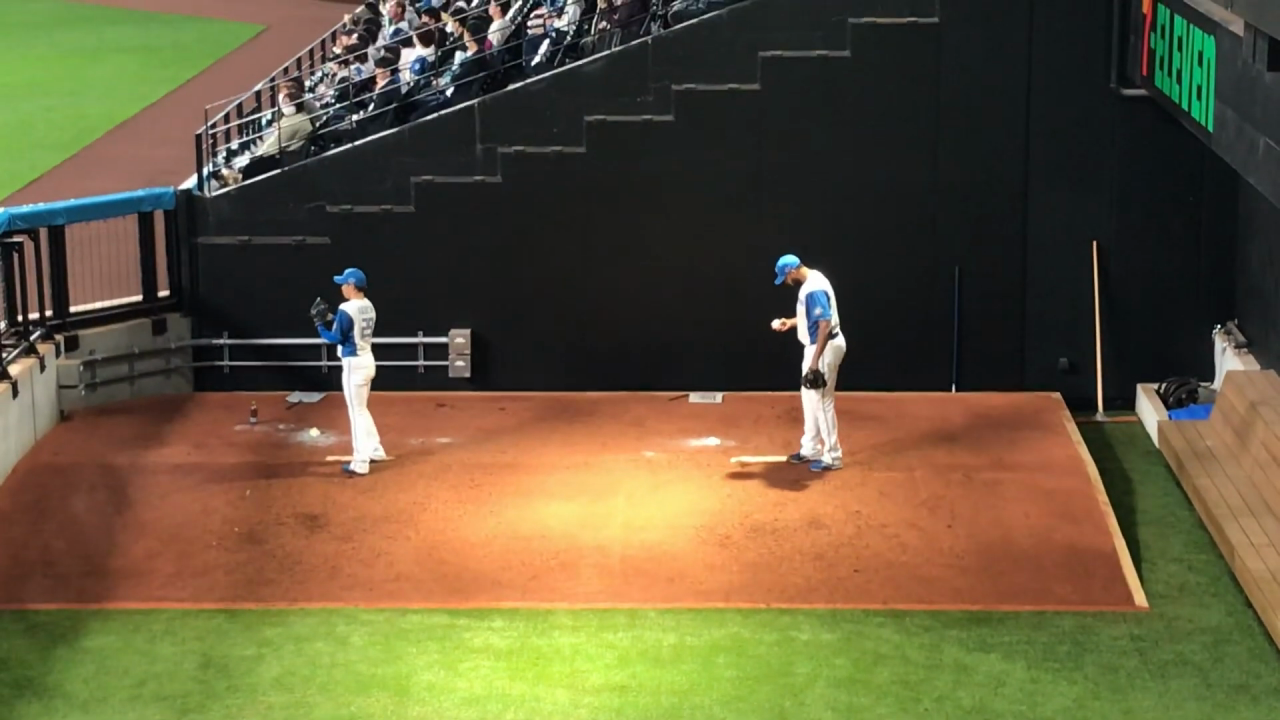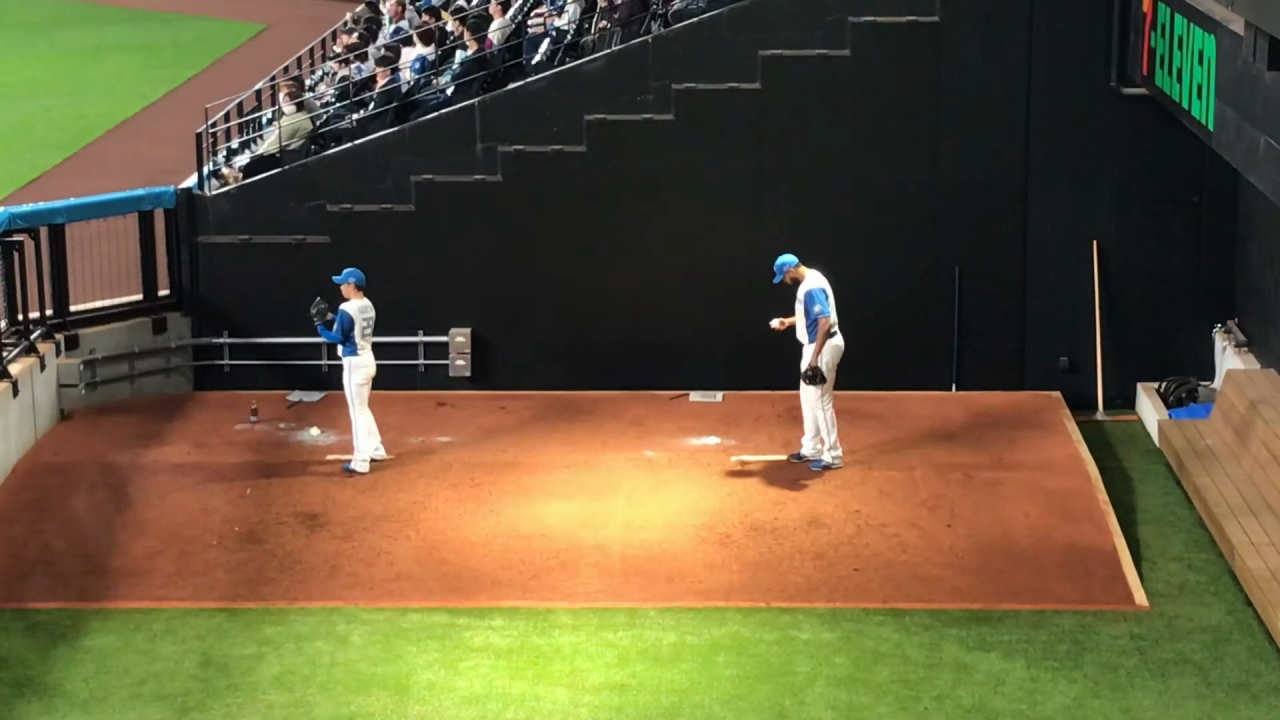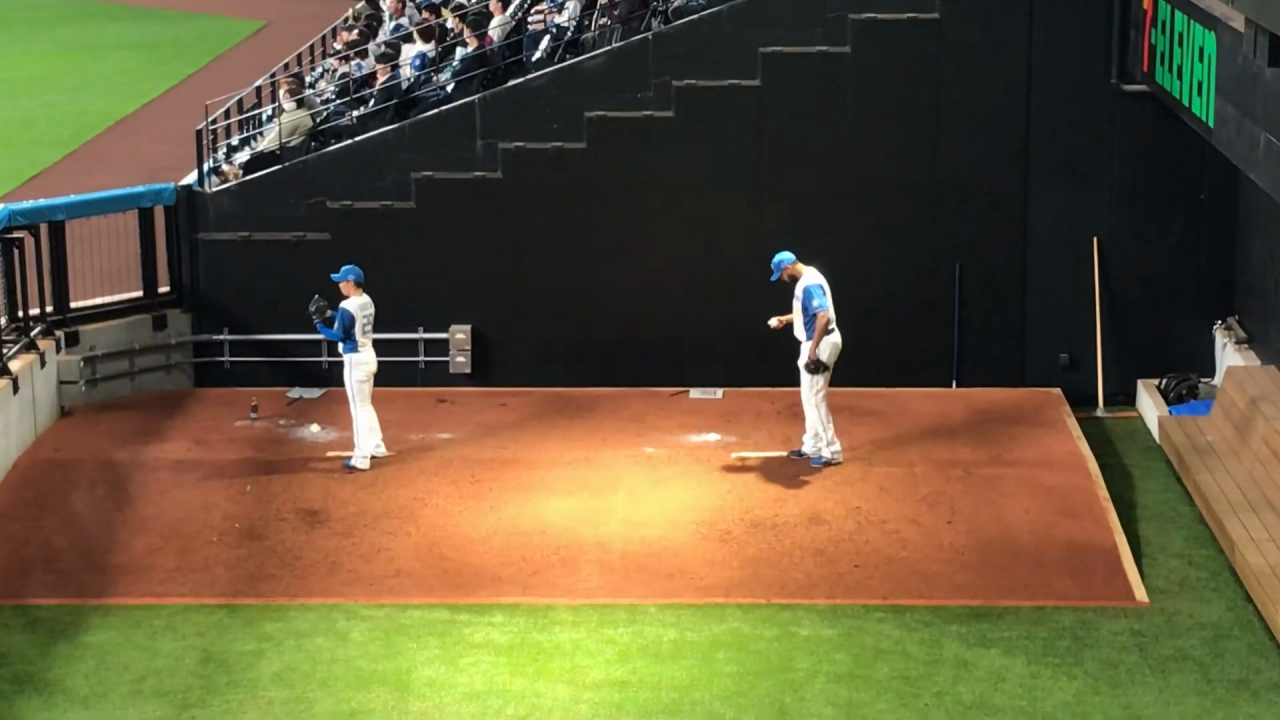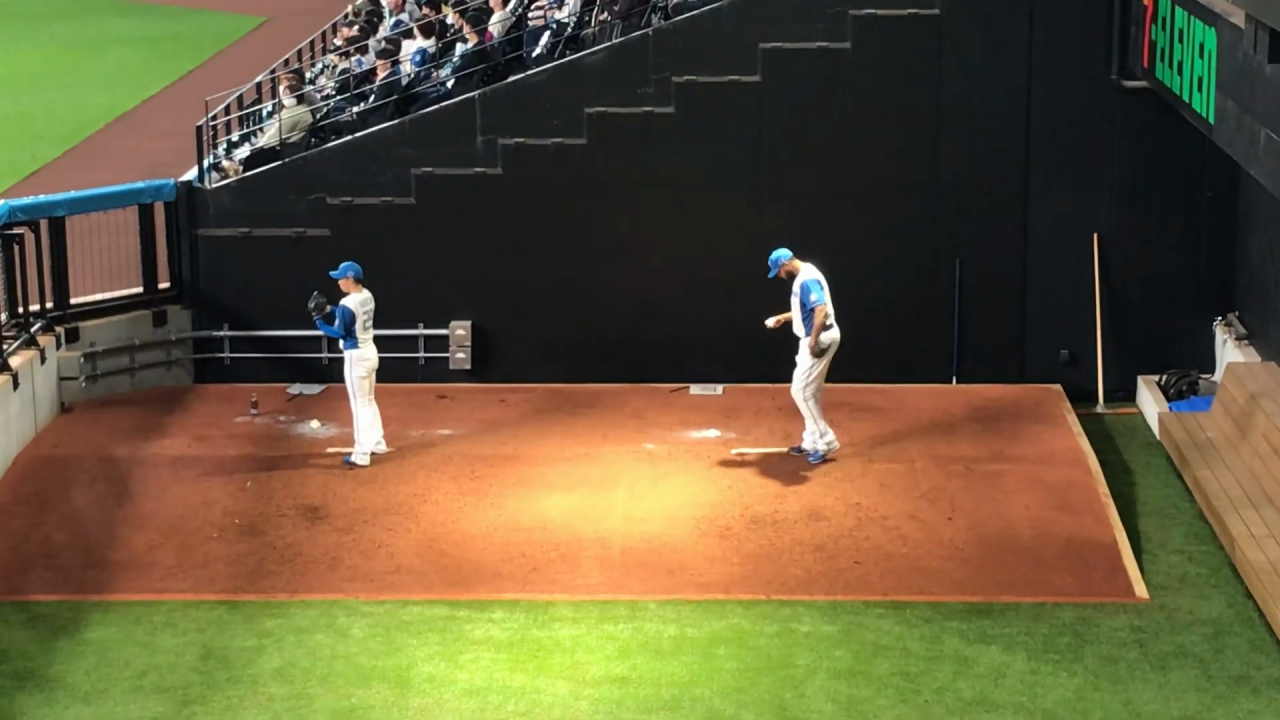
dt=0.1s
person 1, frame 1
left shoulder: (814, 289)
right shoulder: (811, 281)
left elbow: (825, 325)
left wrist: (815, 360)
right wrist: (791, 322)
left hip: (825, 348)
right hip: (816, 346)
left knee: (822, 401)
right knee: (809, 398)
left ankle: (832, 457)
right ankle: (811, 449)
person 1, frame 2
left shoulder: (812, 288)
right shoulder: (809, 282)
left elbow: (825, 322)
left wrist: (814, 356)
right wrist: (788, 321)
left hip: (824, 347)
right hip: (815, 346)
left knee: (821, 400)
right knee: (808, 398)
left ankle: (832, 456)
right ankle: (812, 448)
person 1, frame 3
left shoulder: (809, 284)
right shoulder: (806, 279)
left elbow: (823, 316)
left wrist: (813, 349)
right wrist: (786, 319)
left hip: (822, 343)
right hip: (813, 343)
left knee: (815, 397)
right knee: (809, 396)
left ankle: (831, 451)
right ankle: (812, 446)
person 1, frame 4
left shoulder: (807, 279)
right shoulder: (803, 277)
left elbow: (822, 310)
left wrist: (813, 341)
right wrist: (783, 317)
left hip: (821, 339)
right hip: (815, 338)
left knee: (801, 390)
right knee: (810, 392)
left ankle: (825, 439)
right ankle: (811, 442)
person 2, frame 1
left shoulder: (346, 309)
right shoulder: (369, 306)
left elbow: (336, 338)
left wrist: (320, 326)
right wrist: (333, 319)
left hip: (354, 364)
right hip: (367, 361)
left knee: (356, 413)
right knee: (361, 409)
left ankle: (360, 463)
right ankle: (375, 450)
person 2, frame 2
left shoulder: (347, 309)
right shoulder: (368, 305)
left elbow: (337, 337)
left wrist: (320, 327)
right wrist: (331, 318)
left hip: (354, 364)
right hip: (367, 360)
left knee: (357, 412)
right knee: (363, 409)
left ankle: (360, 462)
right ankle: (375, 449)
person 2, frame 3
left shoulder: (347, 306)
right shoulder: (367, 301)
left elbow: (338, 335)
left wrist: (319, 324)
right wrist: (331, 315)
left hip: (355, 360)
right hip: (369, 356)
left knee: (358, 409)
right knee: (366, 405)
left ankle: (361, 459)
right ankle: (376, 447)
person 2, frame 4
left shoulder: (347, 304)
right shoulder: (367, 296)
left elbow: (339, 332)
left wrist: (319, 322)
right wrist: (330, 311)
left hip: (356, 356)
right hip: (370, 352)
left knee: (359, 405)
right knee: (369, 400)
left ankle: (361, 455)
right ankle: (377, 443)
